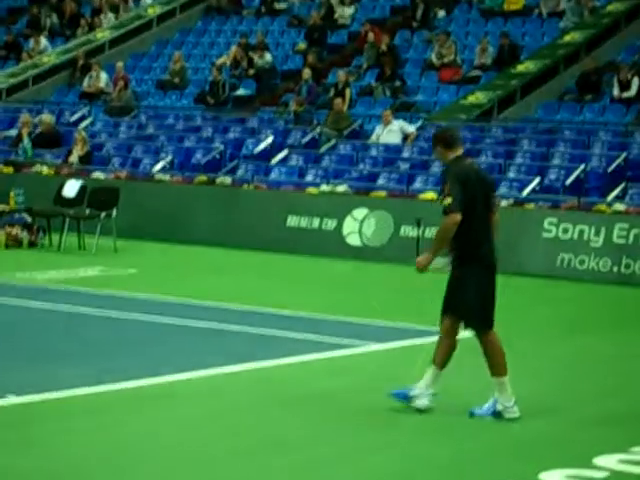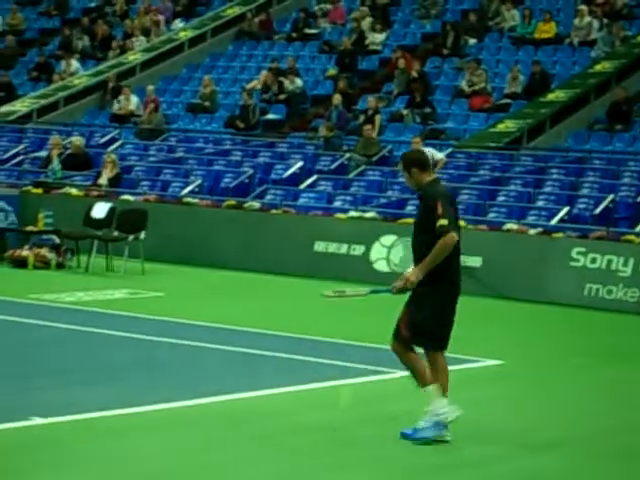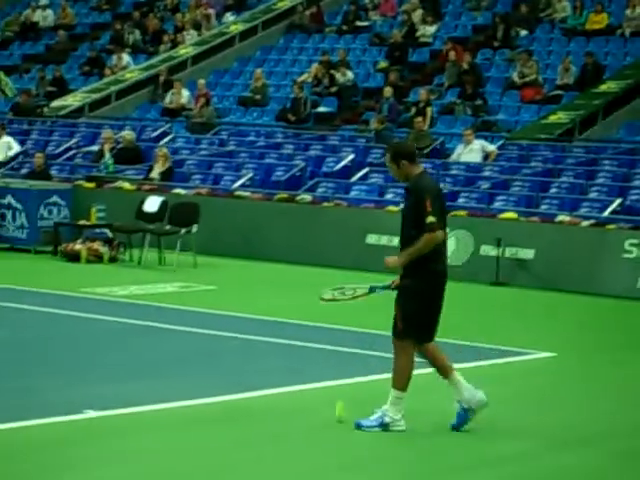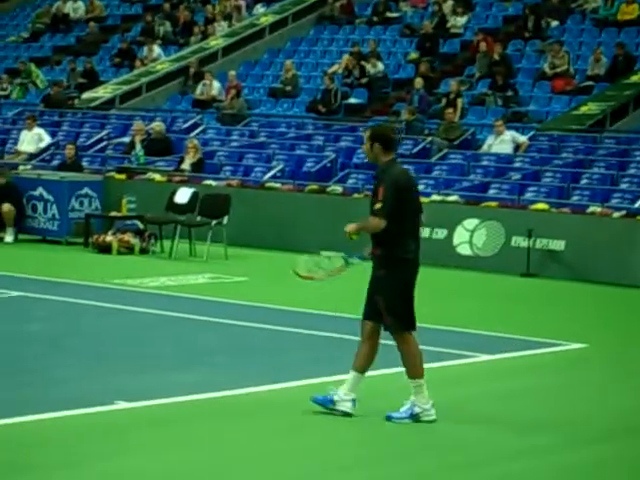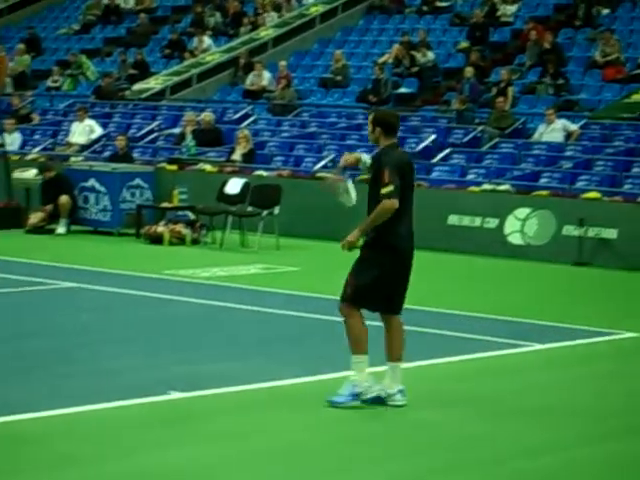
dt=0.4s
person 1, frame 1
left shoulder: (454, 173)
right shoulder: (478, 172)
left elbow: (453, 218)
right elbow: (491, 218)
left wrist: (430, 254)
left hip: (472, 263)
right hip: (473, 259)
left knee: (483, 330)
right knee: (449, 323)
left ankle: (506, 402)
right ankle: (423, 391)
person 1, frame 2
left shoulder: (436, 196)
right shoulder: (435, 195)
left elbow: (450, 237)
left wrist: (419, 270)
right wrist: (412, 277)
left hip: (435, 286)
right hip: (441, 284)
left knee: (402, 344)
right knee: (434, 351)
left ankle: (440, 407)
right ankle: (436, 423)
person 1, frame 3
left shoulder: (425, 189)
right shoulder: (418, 187)
left elbow: (435, 235)
left wrist: (402, 258)
right wrist: (405, 272)
left hip: (422, 278)
right hip: (420, 276)
left knee: (402, 341)
right knee: (419, 341)
left ankle: (393, 413)
right ankle: (468, 395)
person 1, frame 4
left shoulder: (390, 178)
right shoulder: (399, 174)
left elbow: (378, 222)
right elbow: (414, 218)
left wrist: (355, 228)
left hip: (395, 265)
right hip: (390, 263)
left knee: (401, 333)
right knee: (369, 327)
left ankle: (422, 405)
right ankle: (345, 395)
person 1, frame 5
left shoulder: (390, 161)
right shoulder: (398, 156)
left elbow: (390, 203)
left wrist: (360, 231)
right wrist: (360, 159)
left hip: (382, 247)
right hip: (400, 246)
left knee: (350, 306)
right knee: (391, 315)
left ankle: (361, 381)
right ankle: (393, 387)
